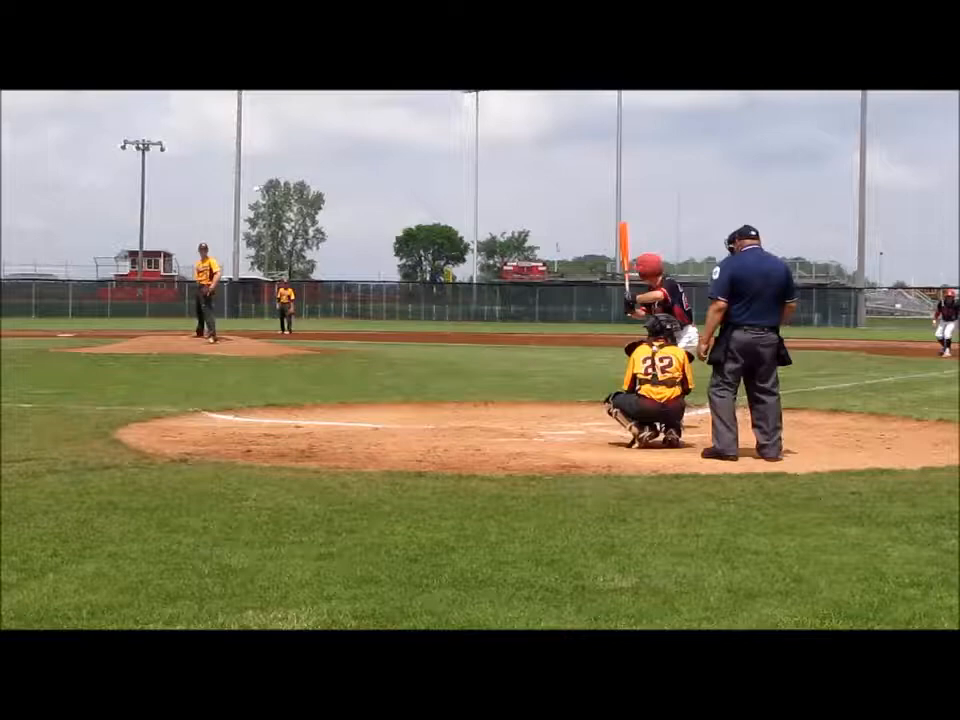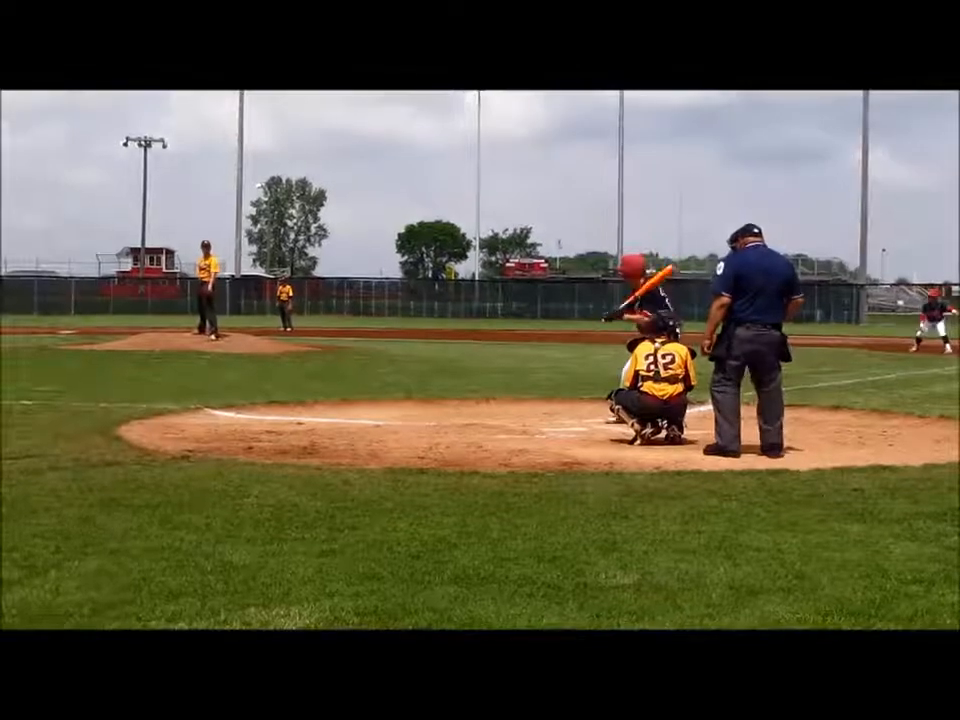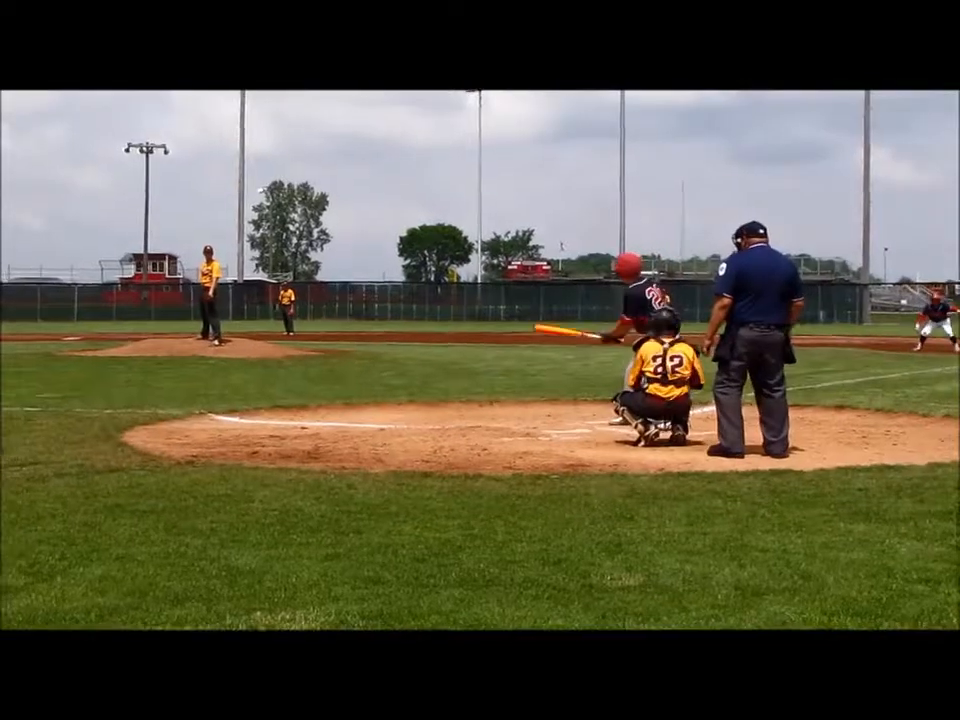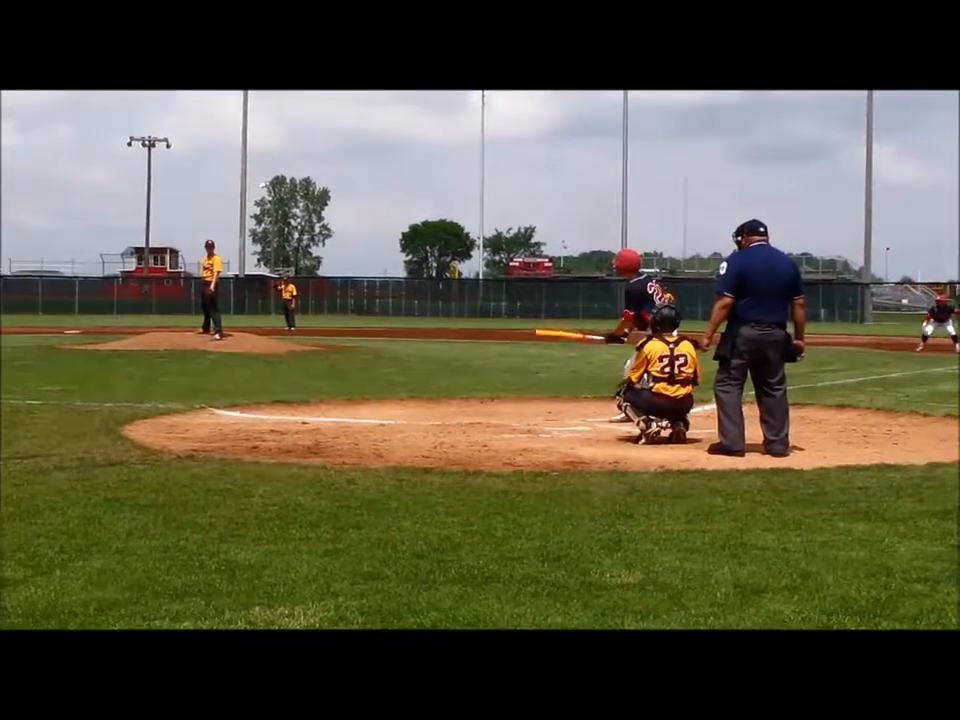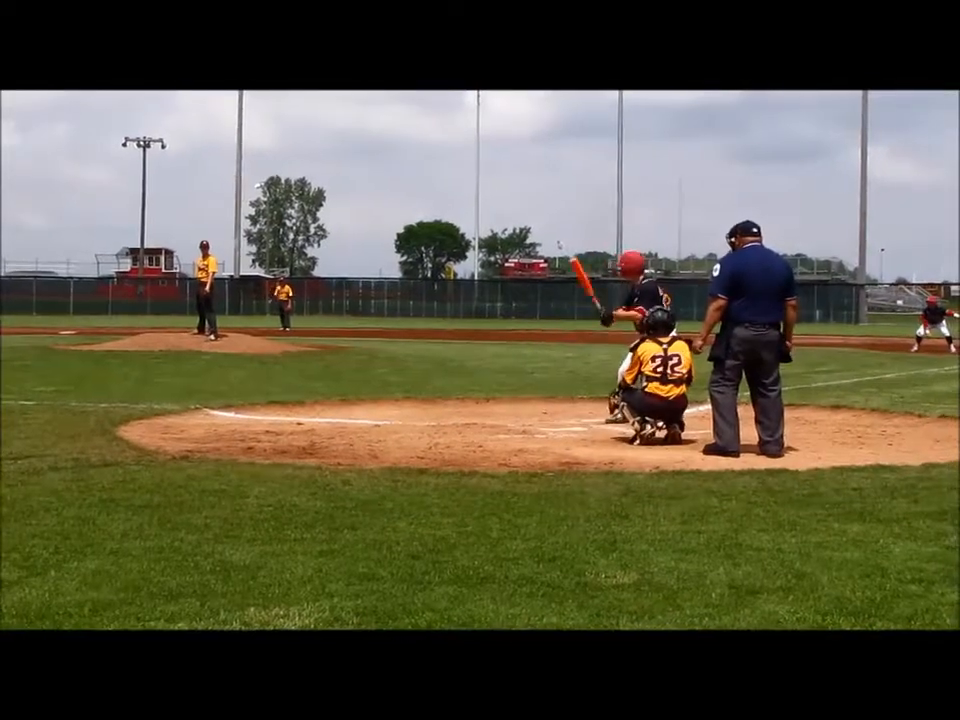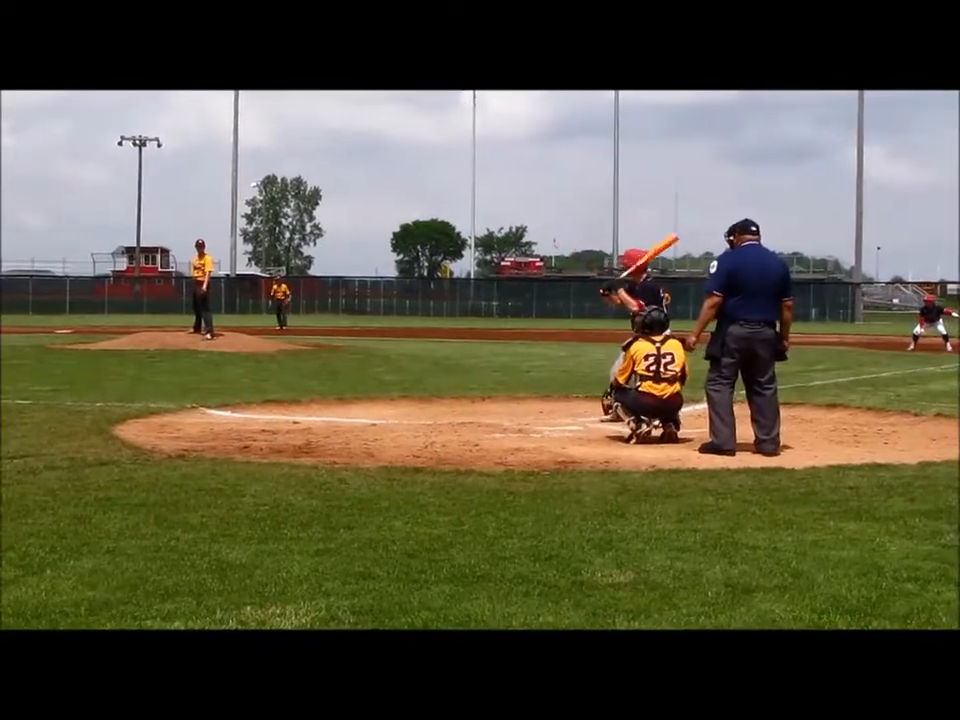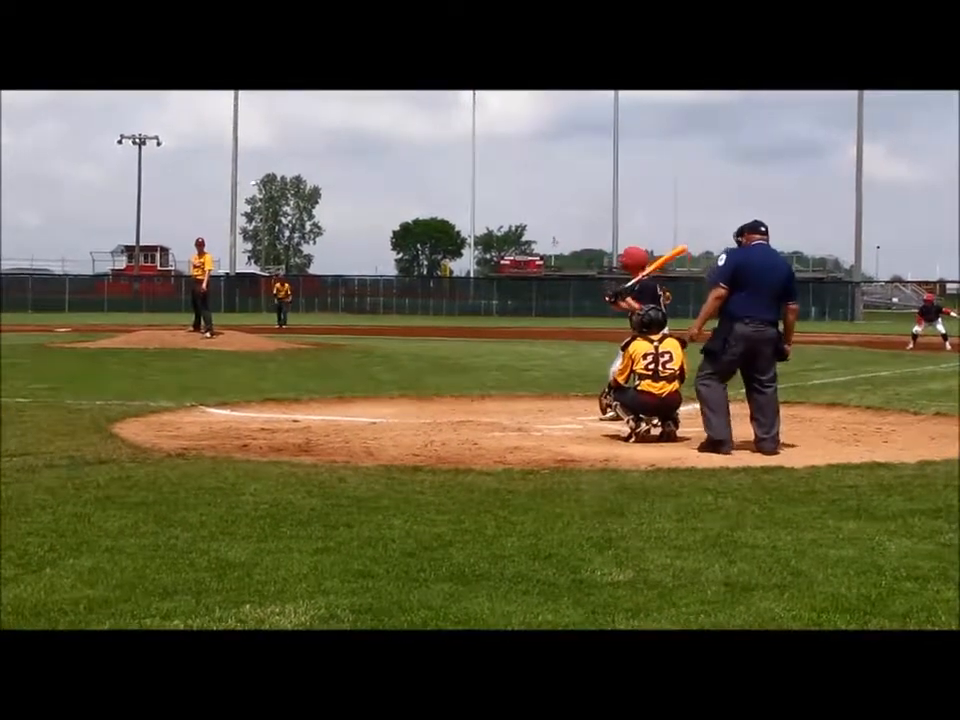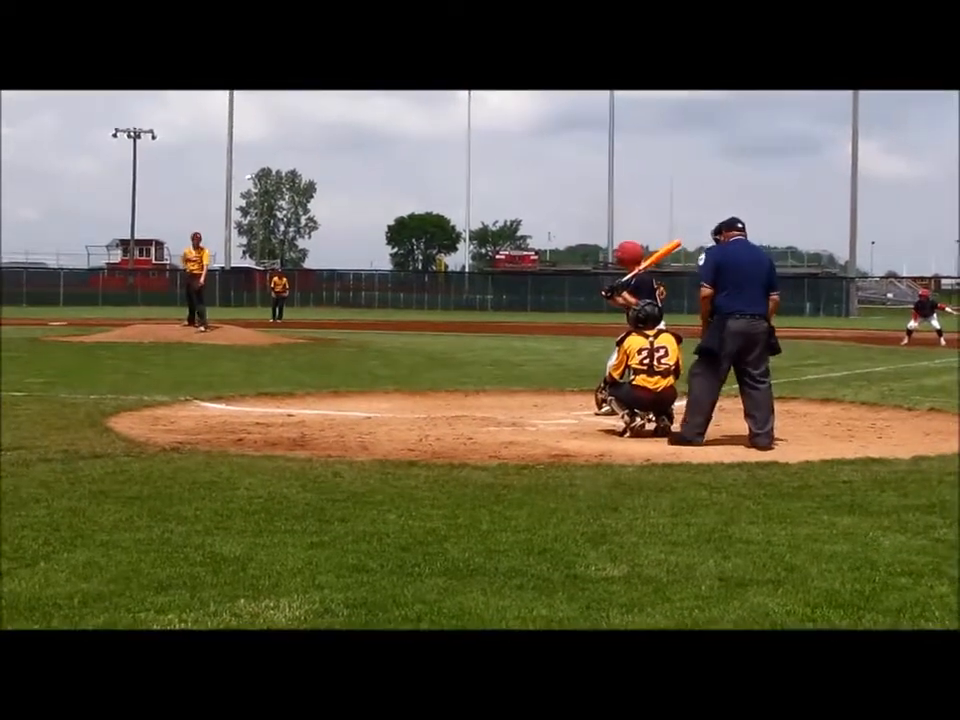
dt=0.4s
person 1, frame 1
left shoulder: (730, 264)
right shoulder: (780, 266)
left elbow: (719, 306)
right elbow: (790, 305)
left wrist: (705, 340)
left hip: (736, 338)
right hip: (768, 339)
left knee: (722, 390)
right knee: (767, 393)
left ankle: (725, 447)
right ankle: (771, 448)
person 1, frame 2
left shoulder: (733, 260)
right shoulder: (784, 263)
left elbow: (722, 301)
right elbow: (796, 300)
left wrist: (708, 335)
left hip: (739, 334)
right hip: (771, 335)
left knee: (724, 386)
right knee: (770, 388)
left ankle: (728, 444)
right ankle: (773, 443)
person 1, frame 3
left shoulder: (736, 261)
right shoulder: (787, 264)
left elbow: (723, 303)
right elbow: (797, 304)
left wrist: (709, 336)
right wrist: (784, 332)
left hip: (741, 335)
right hip: (774, 336)
left knee: (727, 387)
right knee: (774, 390)
left ankle: (731, 445)
right ankle: (777, 445)
person 1, frame 4
left shoulder: (737, 260)
right shoulder: (788, 263)
left elbow: (724, 302)
right elbow: (798, 303)
left wrist: (708, 334)
right wrist: (799, 337)
left hip: (742, 334)
right hip: (775, 335)
left knee: (728, 385)
right knee: (774, 389)
left ankle: (731, 443)
right ankle: (778, 443)
person 1, frame 5
left shoulder: (730, 262)
right shoulder: (782, 264)
left elbow: (718, 304)
right elbow: (791, 305)
left wrist: (702, 336)
right wrist: (787, 338)
left hip: (737, 334)
right hip: (770, 336)
left knee: (723, 386)
right knee: (769, 389)
left ankle: (727, 443)
right ankle: (773, 444)
person 1, frame 6
left shoulder: (728, 260)
right shoulder: (778, 263)
left elbow: (713, 301)
right elbow: (787, 306)
left wrist: (695, 333)
right wrist: (784, 338)
left hip: (733, 332)
right hip: (765, 334)
left knee: (719, 384)
right knee: (765, 388)
left ankle: (723, 442)
right ankle: (768, 442)
person 1, frame 7
left shoulder: (734, 256)
right shoulder: (784, 265)
left elbow: (718, 294)
right elbow: (792, 308)
left wrist: (698, 324)
right wrist: (786, 341)
left hip: (735, 330)
right hip: (767, 333)
left knee: (708, 378)
right knee: (765, 386)
left ankle: (719, 437)
right ankle: (768, 441)
person 1, frame 8
left shoulder: (715, 253)
right shoulder: (764, 257)
left elbow: (706, 293)
right elbow: (774, 298)
left wrist: (705, 324)
left hip: (726, 325)
right hip: (758, 326)
left knee: (705, 378)
right knee: (758, 382)
left ankle: (691, 433)
right ankle: (762, 436)
